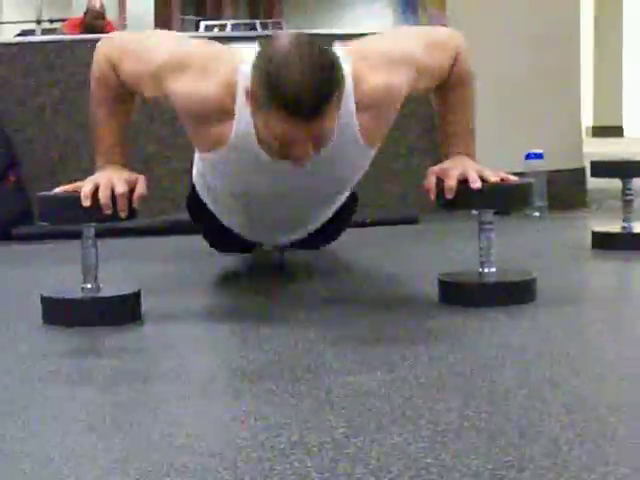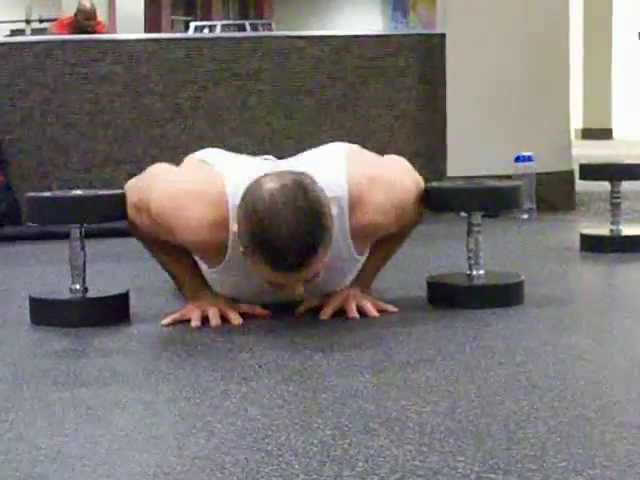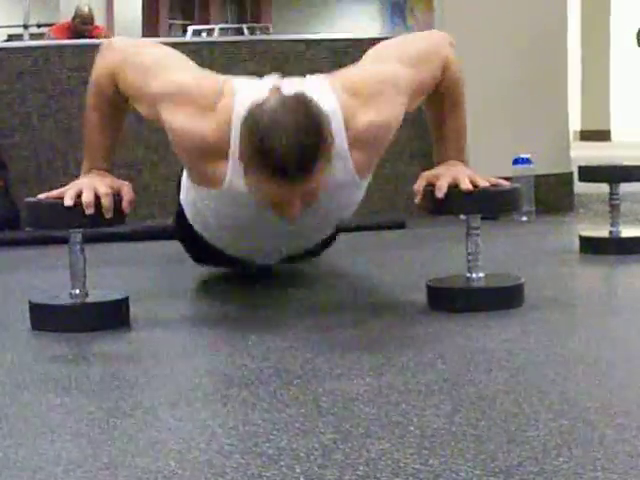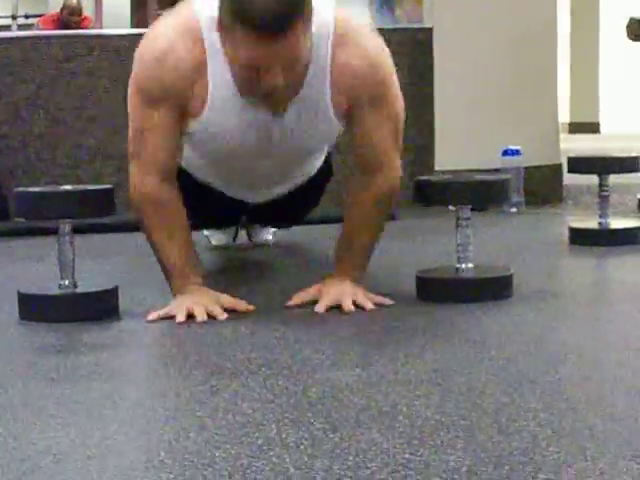
dt=0.7s
person 1, frame 1
left shoulder: (376, 84)
right shoulder: (208, 91)
left elbow: (453, 50)
right elbow: (111, 55)
left wrist: (460, 153)
right wrist: (110, 164)
left ankle: (298, 232)
right ankle: (245, 241)
person 1, frame 2
left shoulder: (372, 199)
right shoulder: (197, 212)
left elbow: (413, 192)
right elbow: (136, 199)
left wrist: (354, 284)
right wrist: (198, 293)
person 1, frame 3
left shoulder: (365, 118)
right shoulder: (205, 127)
left elbow: (440, 52)
right elbow: (112, 60)
left wrist: (451, 159)
right wrist: (96, 171)
left hip: (308, 234)
right hip: (215, 234)
person 1, frame 4
left shoulder: (358, 56)
right shoulder: (173, 50)
left elbow: (380, 171)
right elbow: (152, 180)
left wrist: (345, 273)
right wrist: (187, 285)
left ankle: (262, 222)
right ankle: (217, 219)
